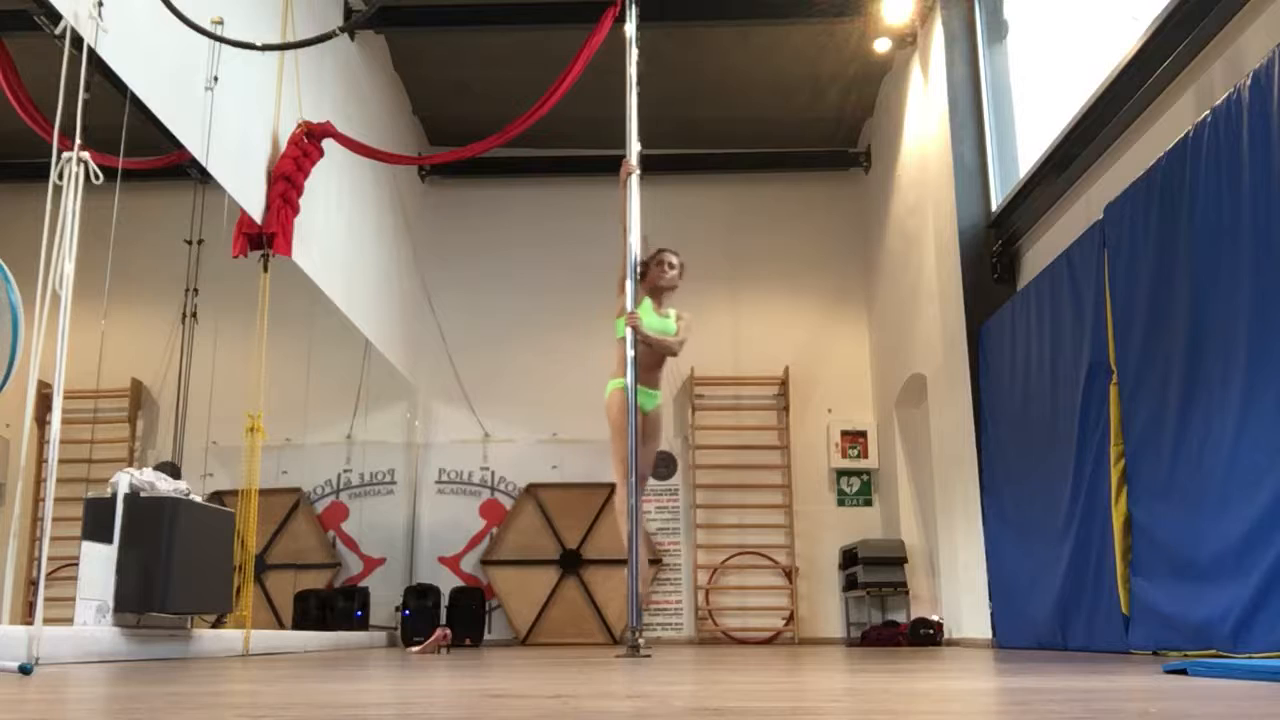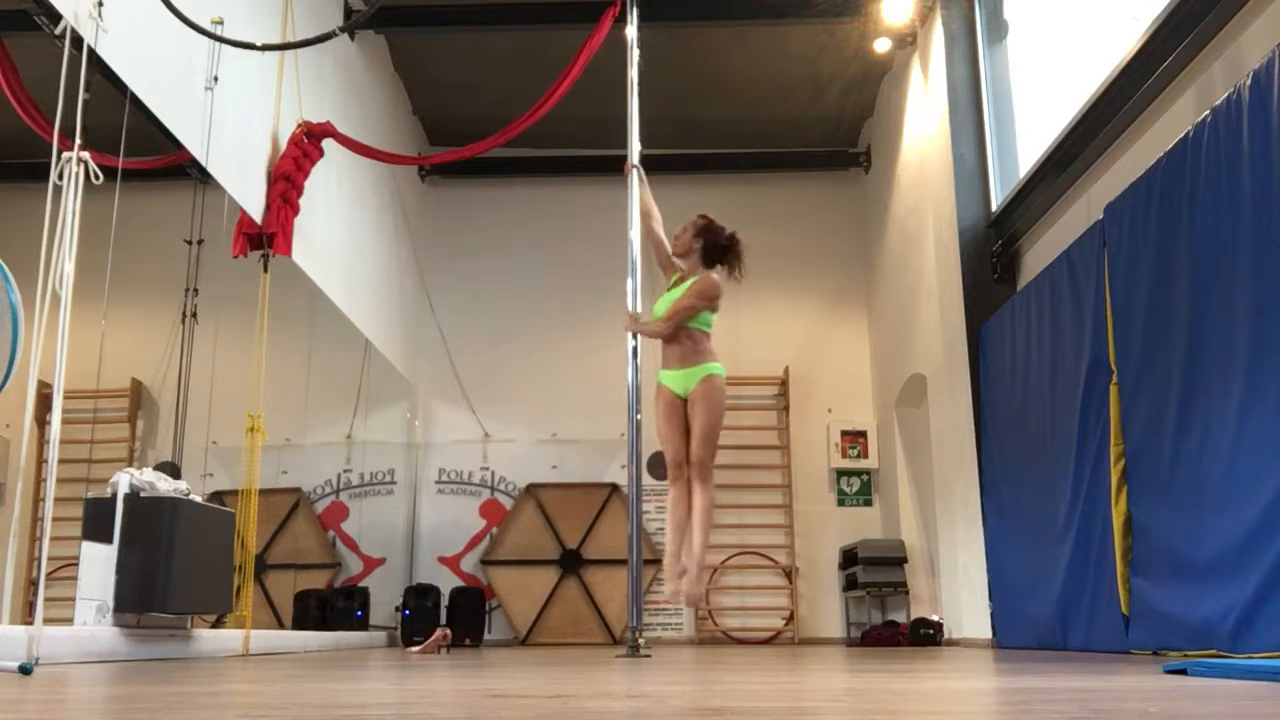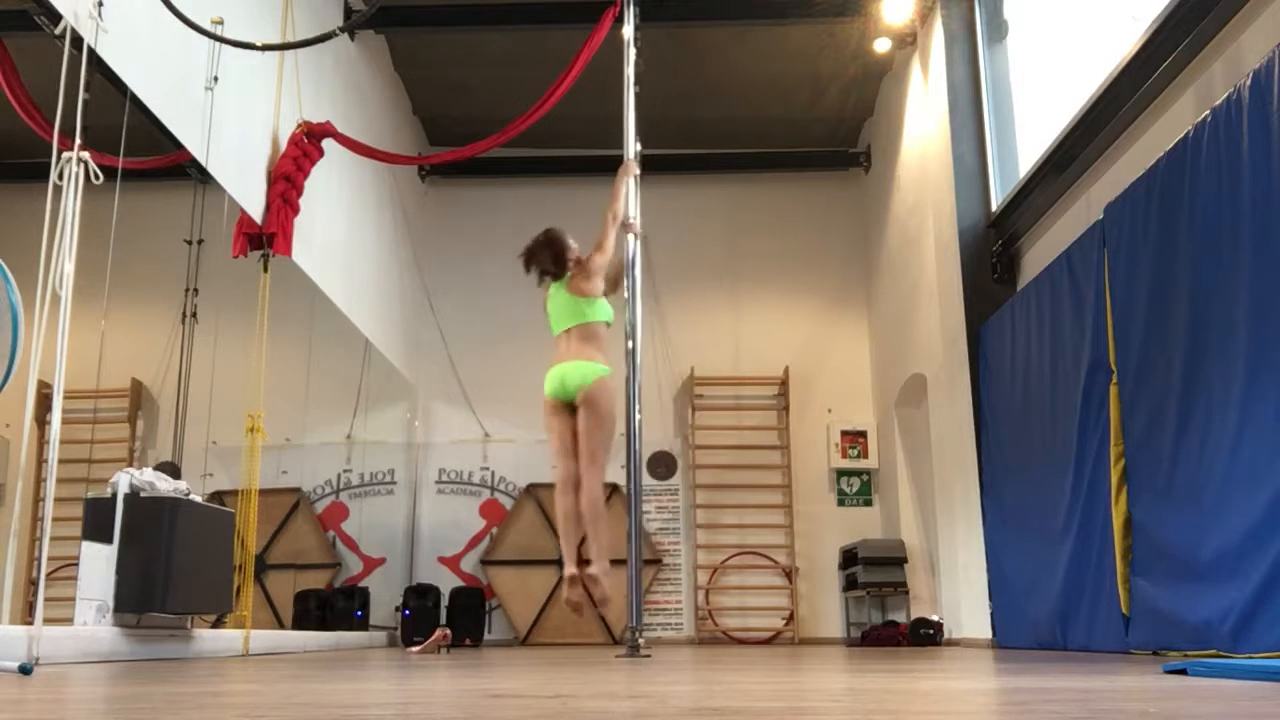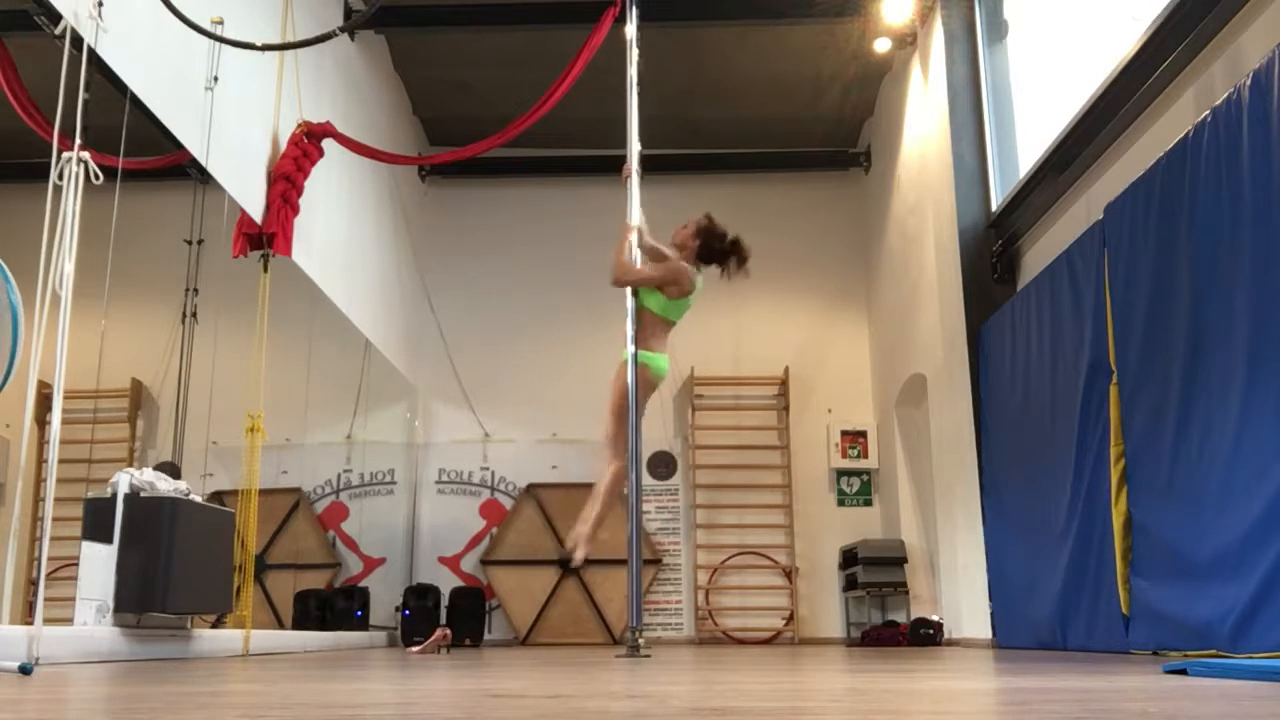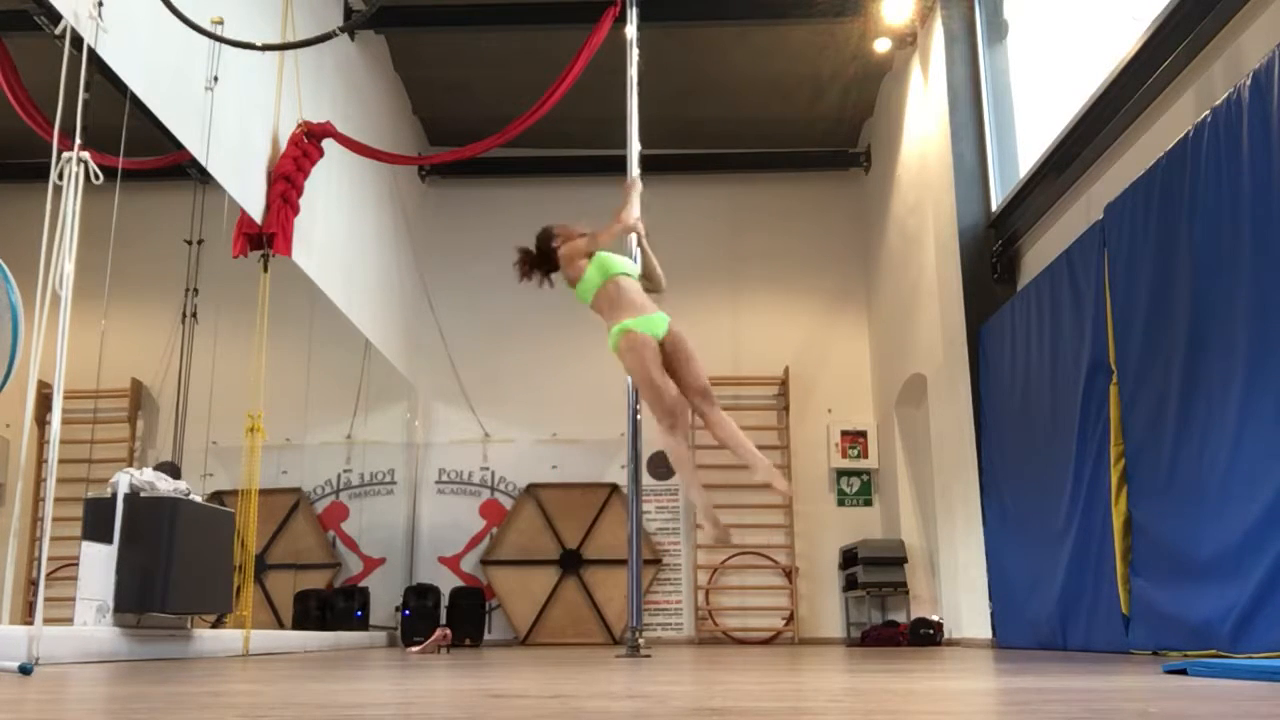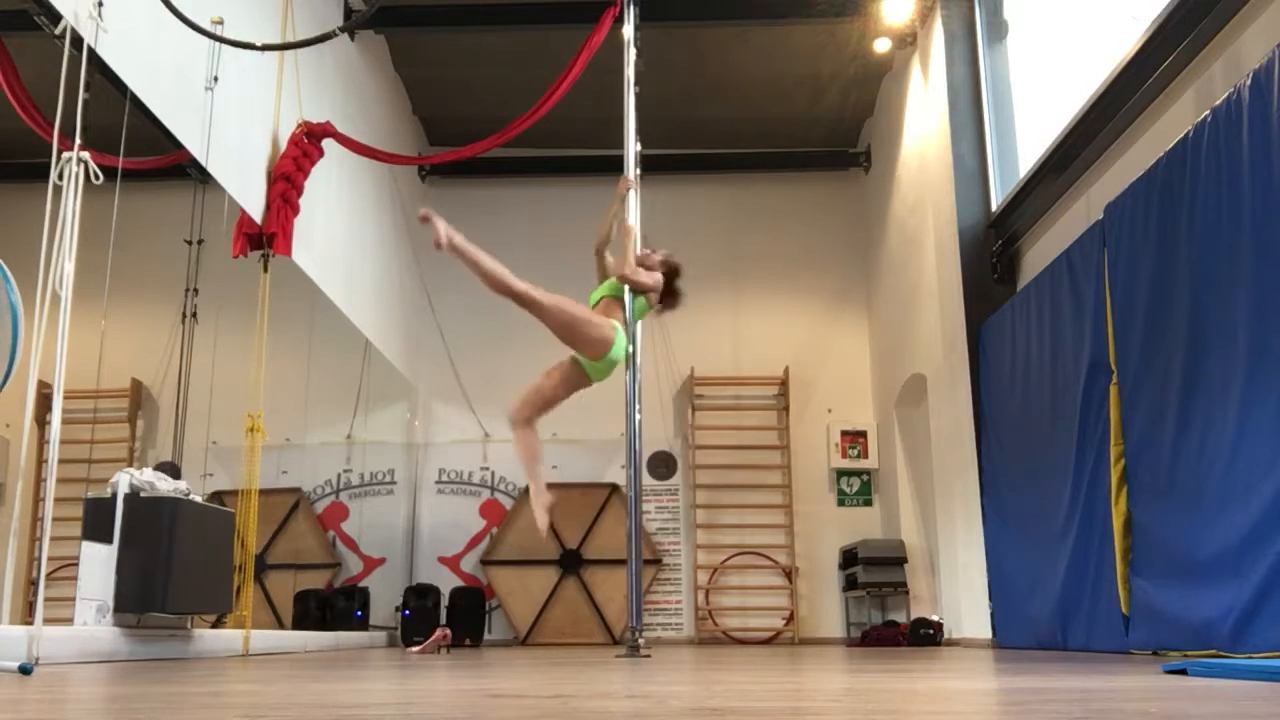
dt=0.7s
person 1, frame 1
left shoulder: (677, 316)
right shoulder: (632, 297)
left elbow: (676, 347)
right elbow: (627, 237)
left wrist: (644, 330)
right wrist: (626, 185)
left hip: (652, 398)
right hip: (624, 391)
left knee: (641, 479)
right knee: (626, 478)
person 1, frame 2
left shoulder: (709, 280)
right shoulder: (675, 274)
left elbow: (666, 328)
right elbow: (652, 229)
left wrist: (636, 326)
right wrist: (641, 183)
left hip: (703, 377)
right hip: (669, 380)
left knee: (699, 471)
right knee: (677, 472)
left ankle: (695, 566)
right ankle: (676, 564)
person 1, frame 3
left shoulder: (551, 293)
right shoulder: (588, 274)
right elbow: (611, 223)
left wrist: (628, 238)
right wrist: (623, 177)
left hip: (557, 380)
right hip: (593, 378)
left knee: (566, 476)
right knee: (591, 474)
left ankle: (570, 567)
right ankle: (599, 565)
person 1, frame 4
left shoulder: (681, 273)
right shoulder: (678, 267)
left elbow: (620, 276)
right elbow: (646, 241)
left wrist: (628, 238)
left hip: (639, 361)
right hip: (651, 362)
left knee: (618, 447)
right knee: (618, 446)
left ankle: (589, 527)
right ankle: (587, 522)
person 1, frame 5
left shoulder: (599, 262)
right shoulder: (570, 255)
left elbow: (657, 284)
right elbow: (623, 222)
left wrist: (641, 239)
right wrist: (633, 191)
left hip: (659, 324)
right hip: (630, 333)
left knee: (704, 399)
right knee: (670, 416)
left ankle: (760, 465)
right ankle: (702, 505)
person 1, frame 6
left shoulder: (653, 284)
right shoulder: (612, 284)
left elbow: (625, 273)
right elbow: (602, 248)
left wrist: (629, 238)
right wrist: (620, 201)
left hip: (603, 338)
right hip: (589, 359)
left knee: (522, 292)
right knee: (520, 415)
left ankle: (452, 239)
right ankle: (539, 494)
